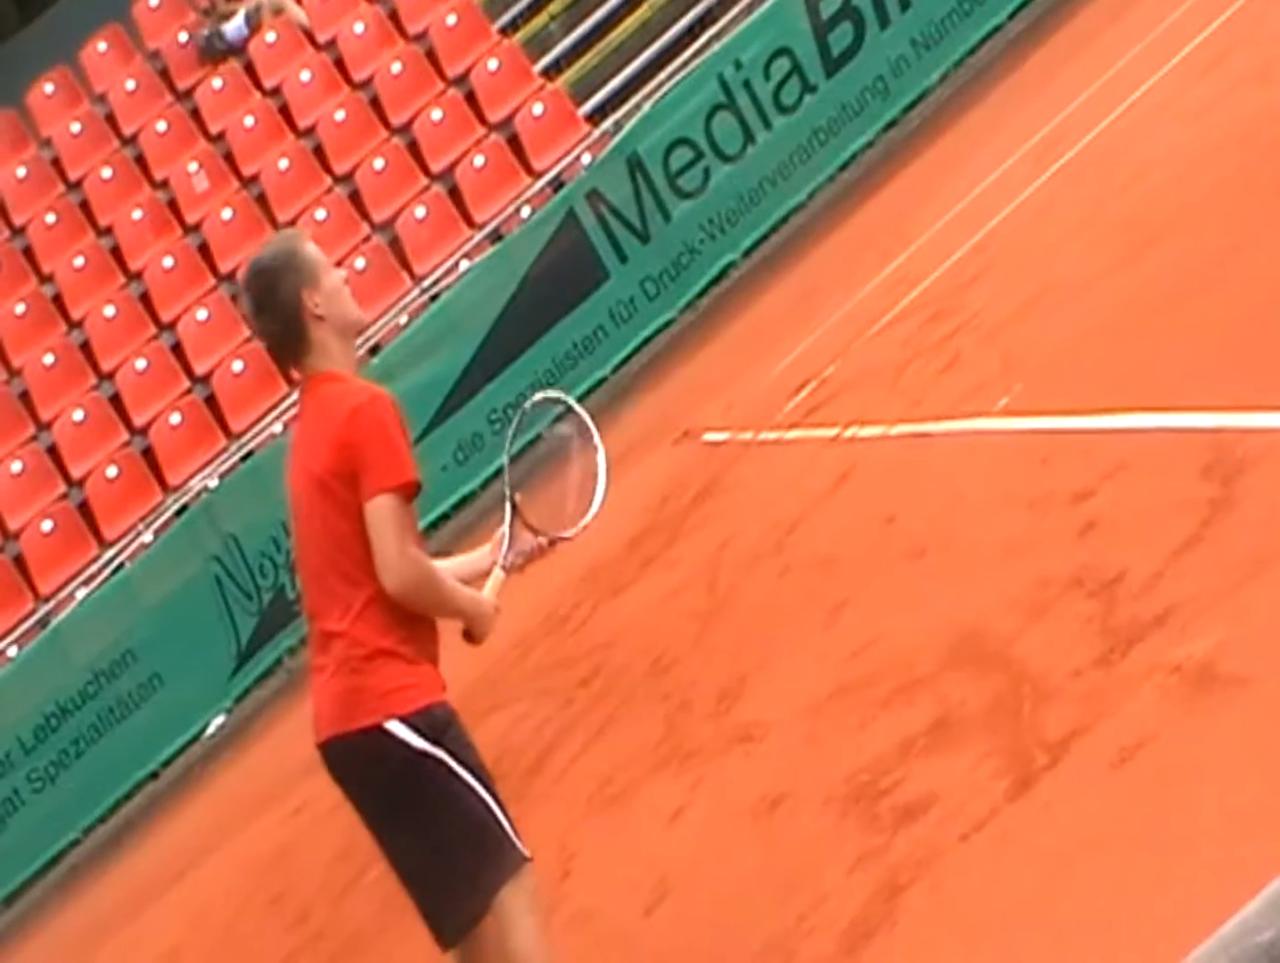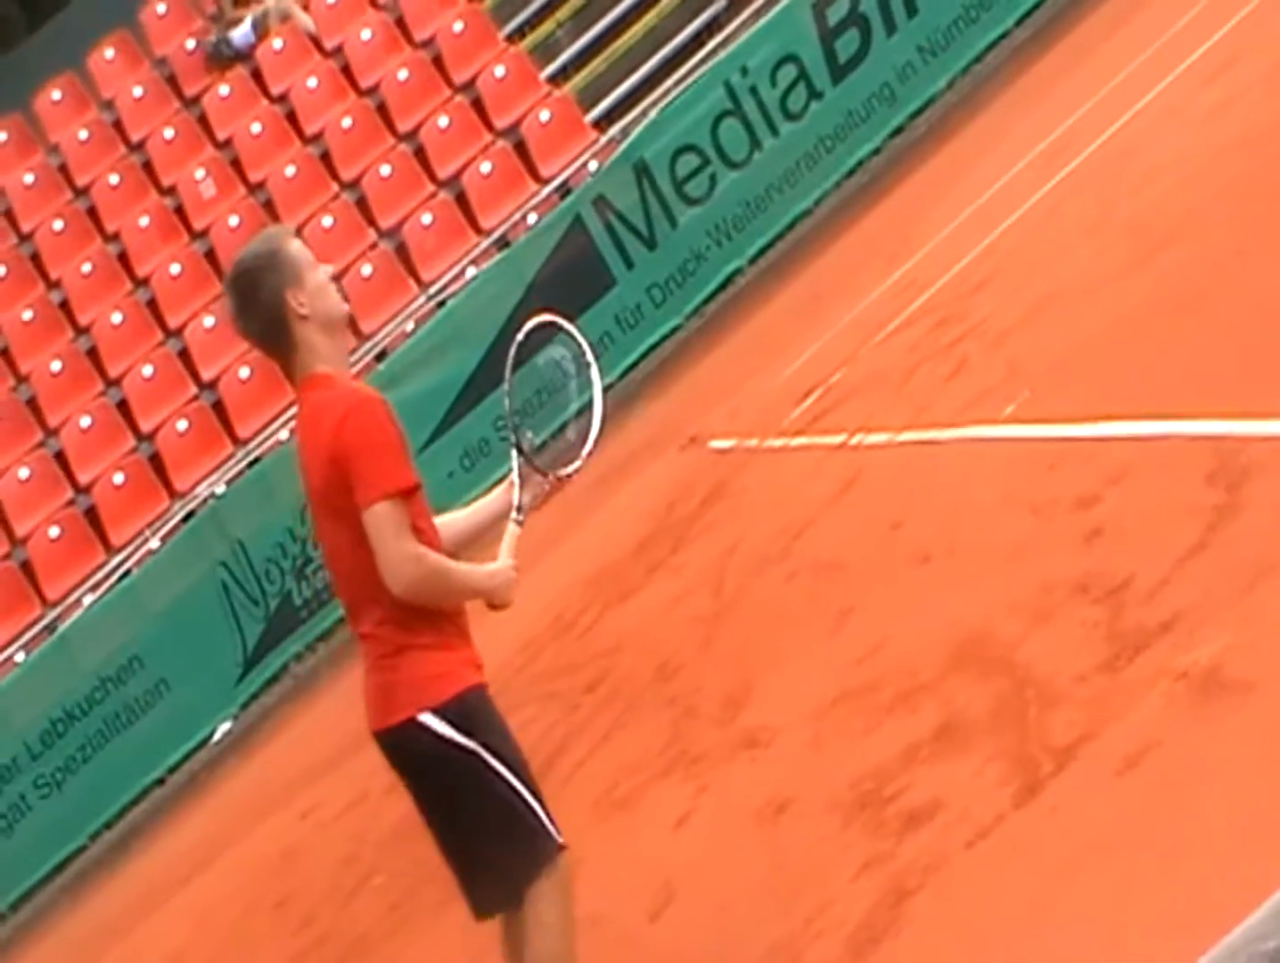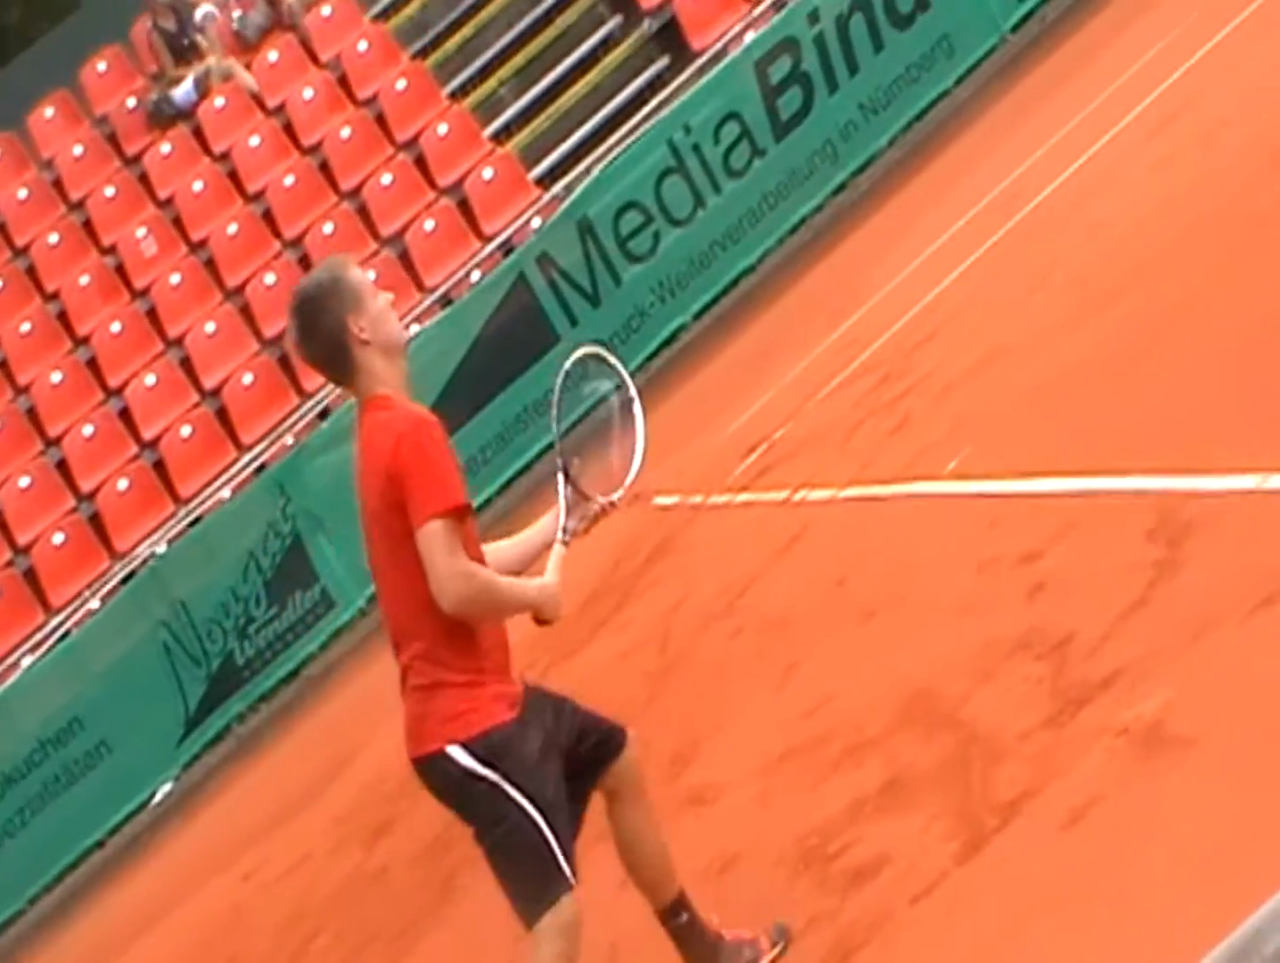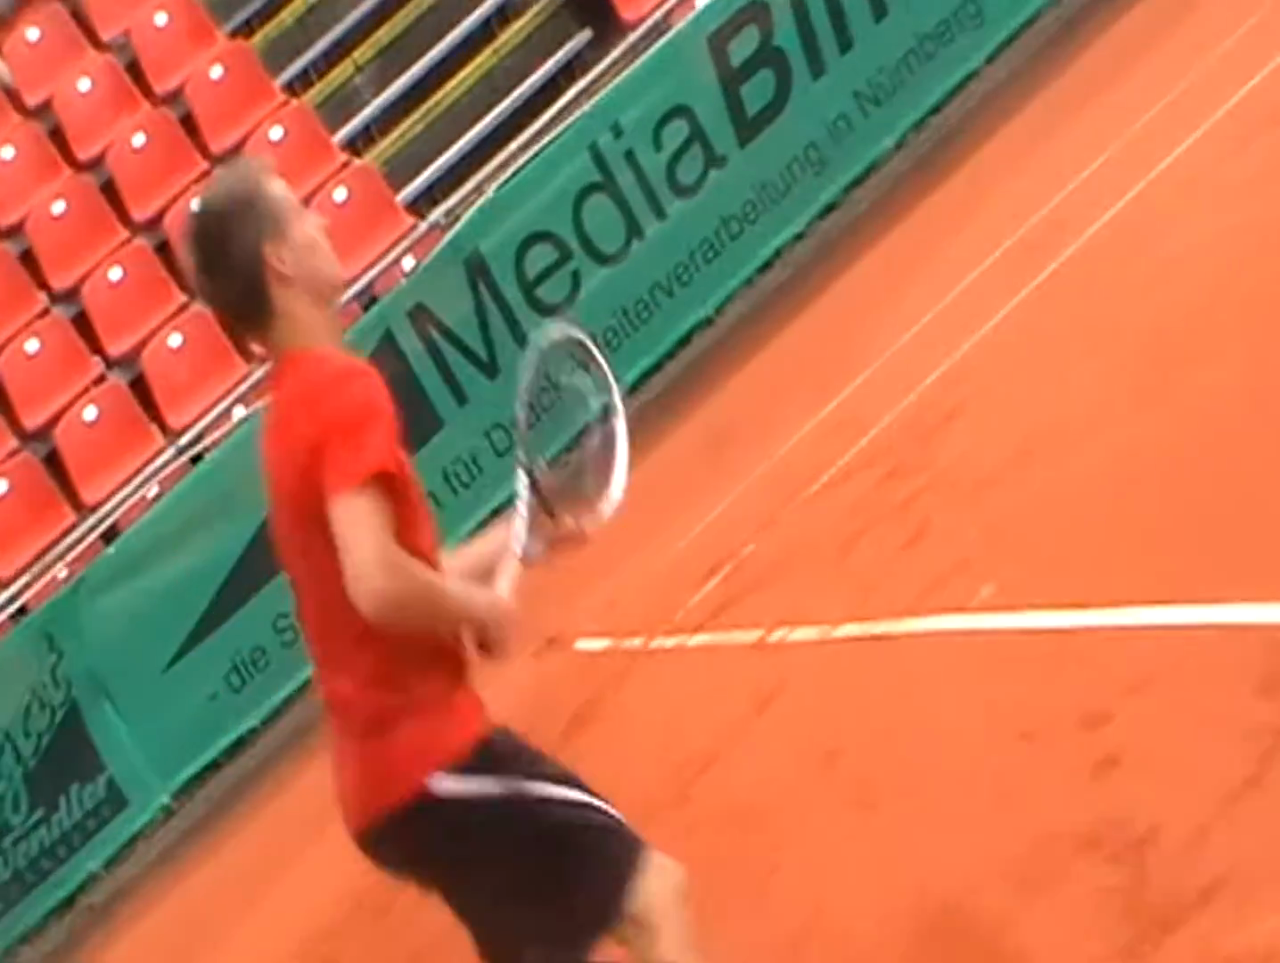
dt=0.5s
person 1, frame 1
left shoulder: (312, 424)
right shoulder: (365, 409)
right elbow: (398, 572)
left wrist: (495, 555)
right wrist: (471, 606)
left hip: (349, 707)
right hip: (391, 702)
right knee: (510, 886)
person 1, frame 2
left shoulder: (320, 416)
right shoulder: (358, 411)
right elbow: (405, 571)
left wrist: (510, 495)
right wrist: (485, 582)
left hip: (410, 687)
right hip: (432, 692)
left knee: (514, 878)
right knee: (543, 867)
person 1, frame 3
left shoulder: (388, 437)
right shoulder: (413, 434)
right elbow: (453, 586)
left wrist: (561, 517)
right wrist: (537, 591)
left hip: (485, 698)
right hip: (466, 723)
left knee: (618, 762)
person 1, frame 4
left shoulder: (296, 408)
right shoulder: (342, 391)
right elbow: (379, 585)
left wrist: (502, 545)
right wrist: (478, 608)
left hip: (384, 781)
right hip: (430, 762)
right knee: (653, 895)
